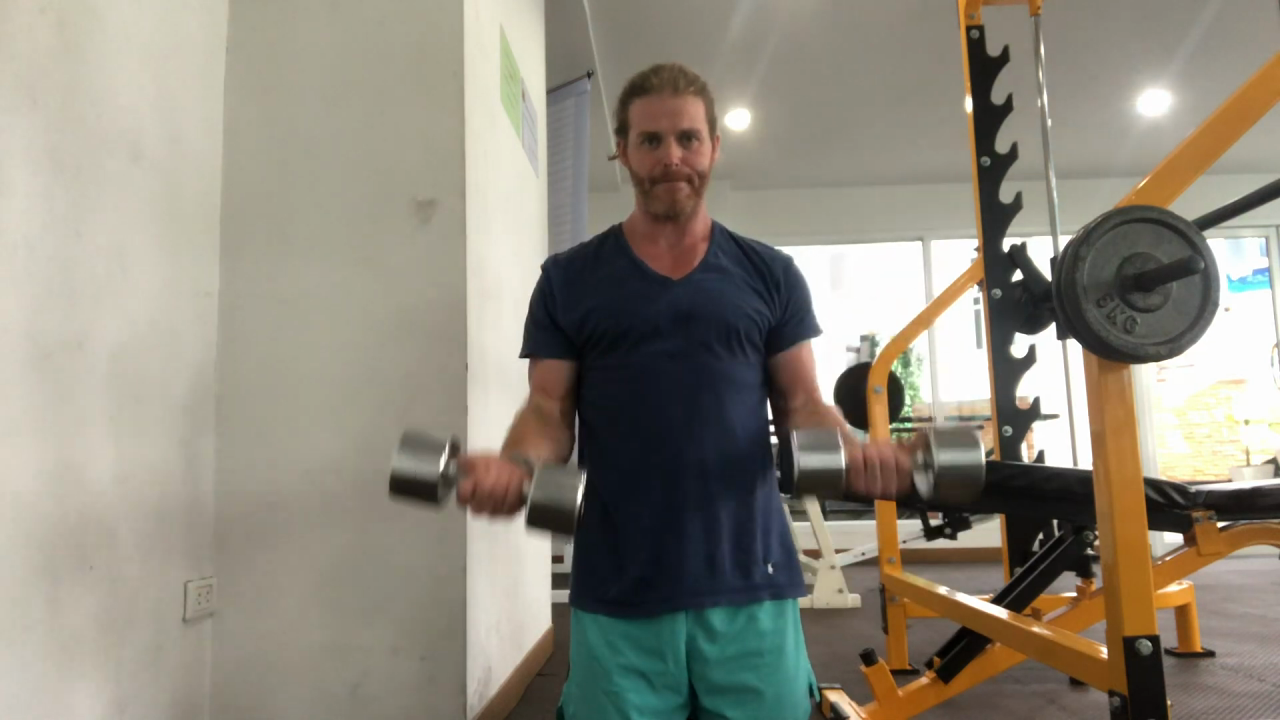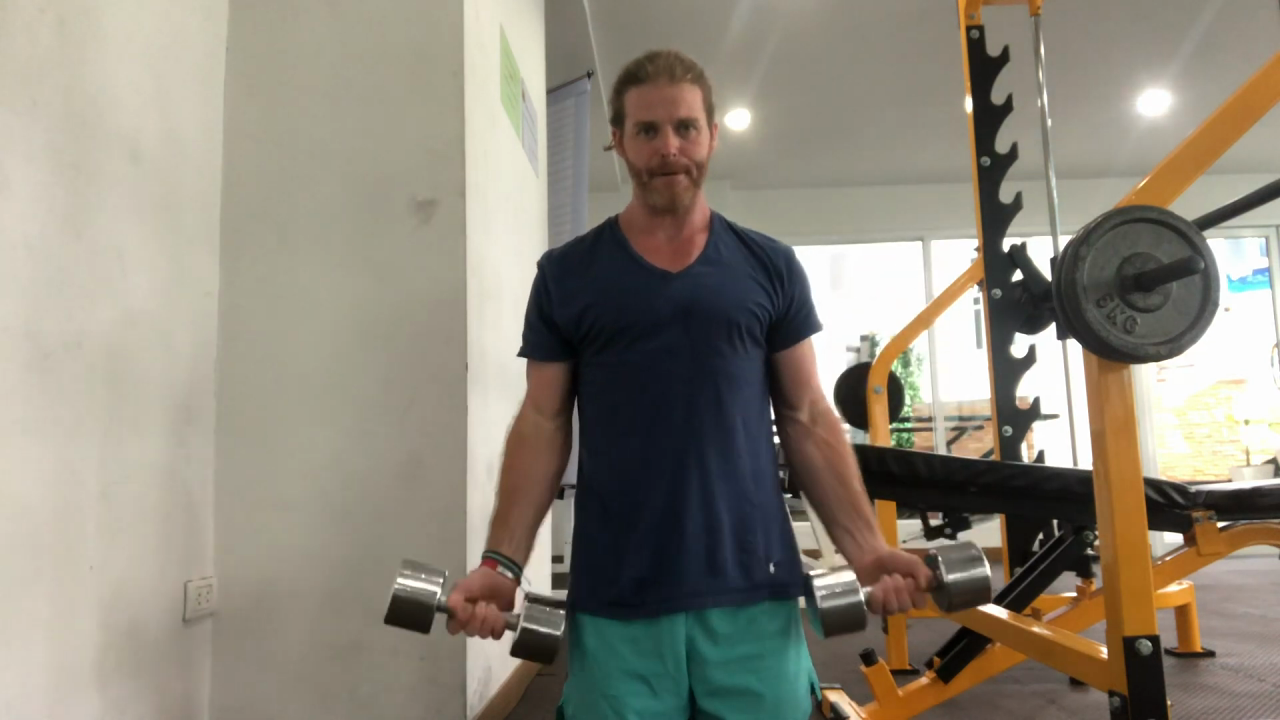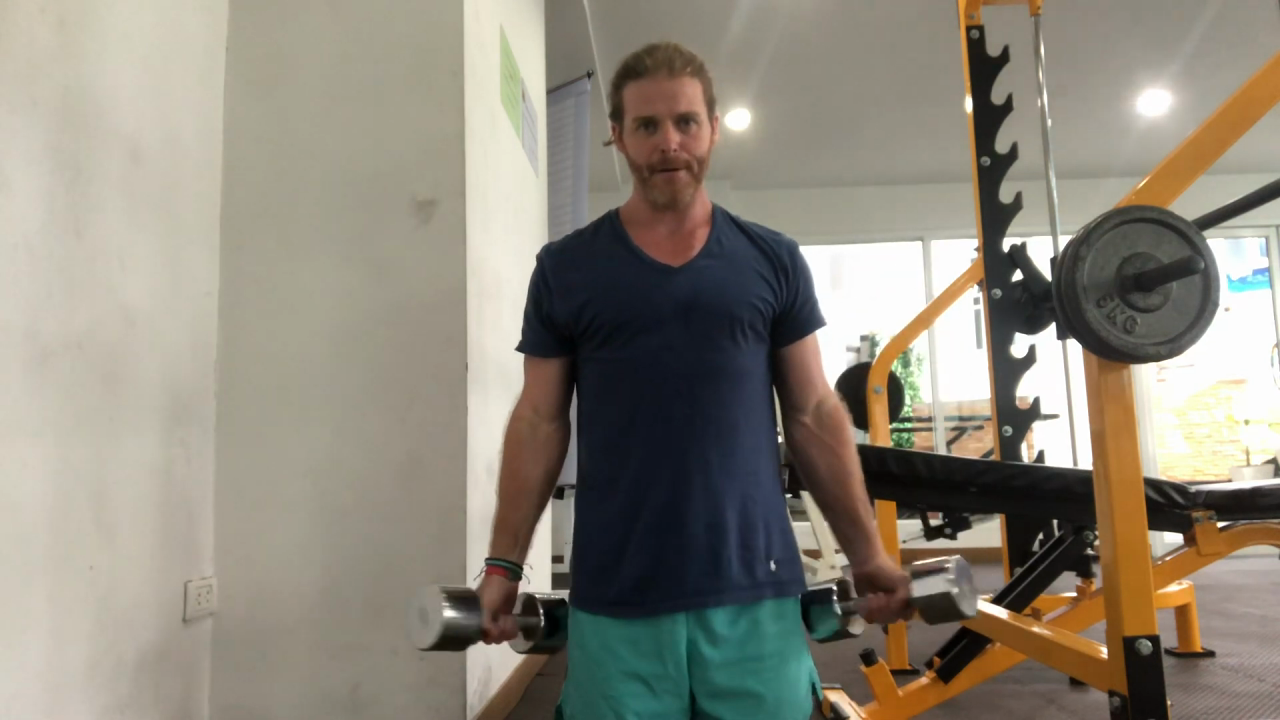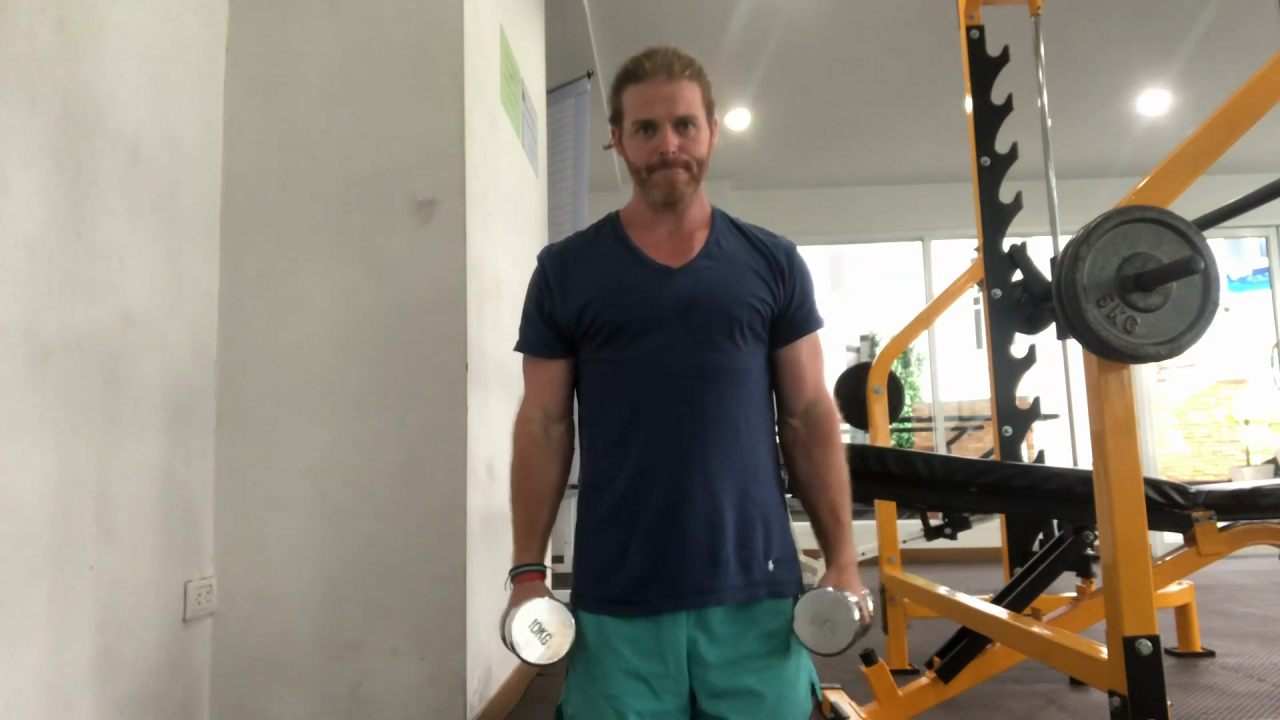
dt=0.5s
person 1, frame 1
left shoulder: (769, 273)
right shoulder: (569, 277)
left elbow: (801, 407)
right elbow: (550, 411)
left wrist: (852, 460)
right wrist: (516, 468)
left hip: (749, 584)
right hip: (616, 592)
person 1, frame 2
left shoulder: (769, 267)
right shoulder: (566, 274)
left elbow: (806, 418)
right elbow: (544, 422)
left wrist: (863, 543)
right wrist: (503, 559)
left hip: (751, 588)
right hip: (615, 597)
person 1, frame 3
left shoulder: (773, 260)
right shoulder: (565, 268)
left elbow: (813, 413)
right elbow: (540, 420)
left wrist: (867, 551)
right wrist: (503, 564)
left hip: (753, 586)
right hip: (616, 594)
person 1, frame 4
left shoulder: (772, 262)
right shoulder: (565, 270)
left elbow: (808, 416)
right elbow: (544, 423)
left wrist: (841, 557)
right wrist: (528, 568)
left hip: (753, 585)
right hip: (618, 594)
